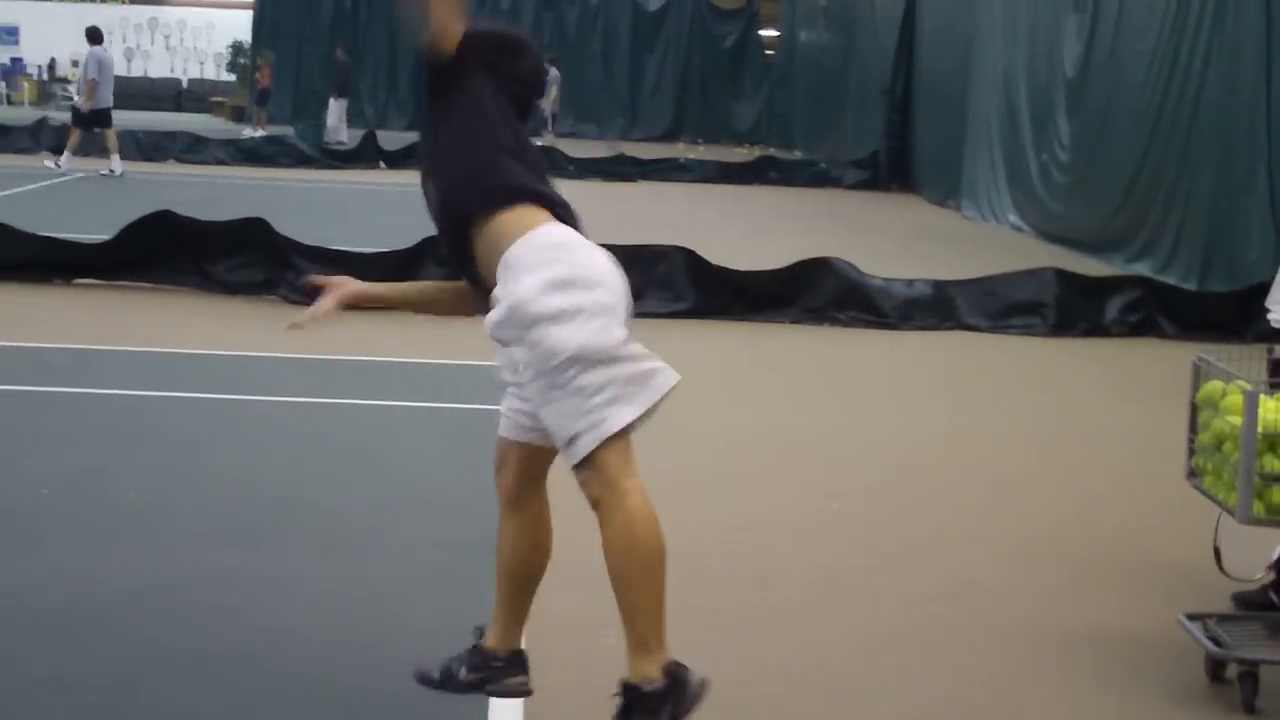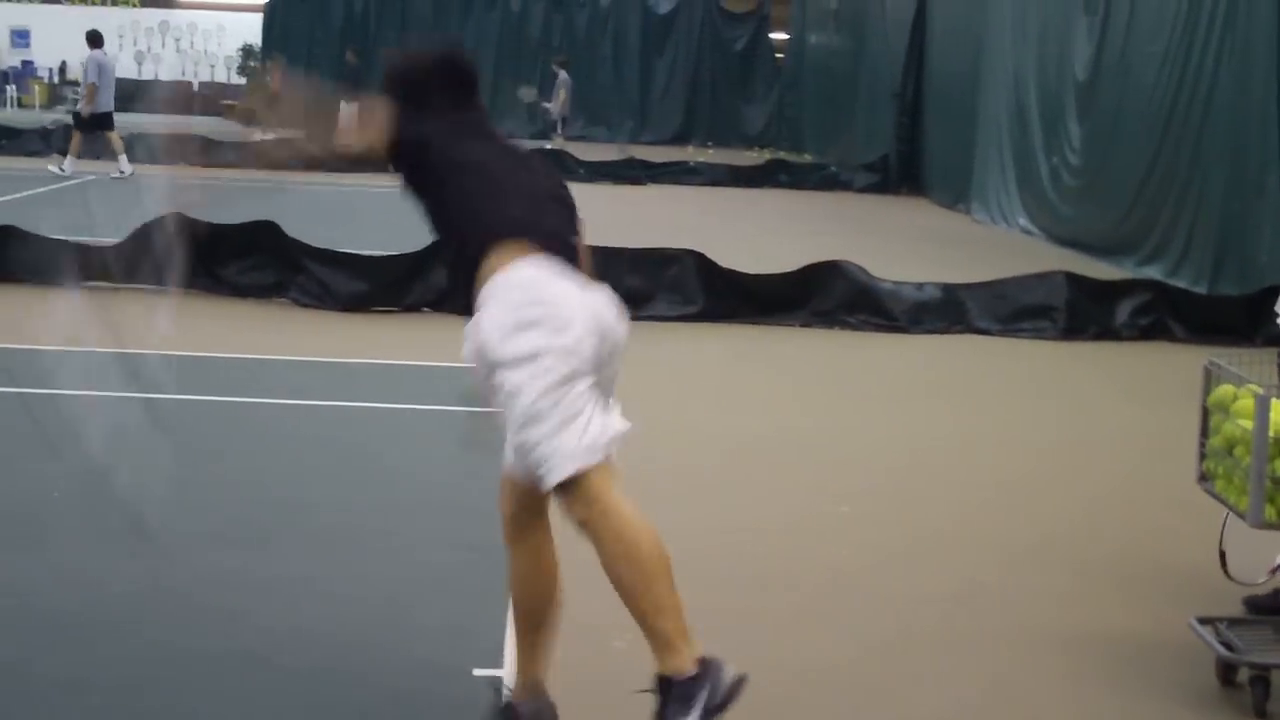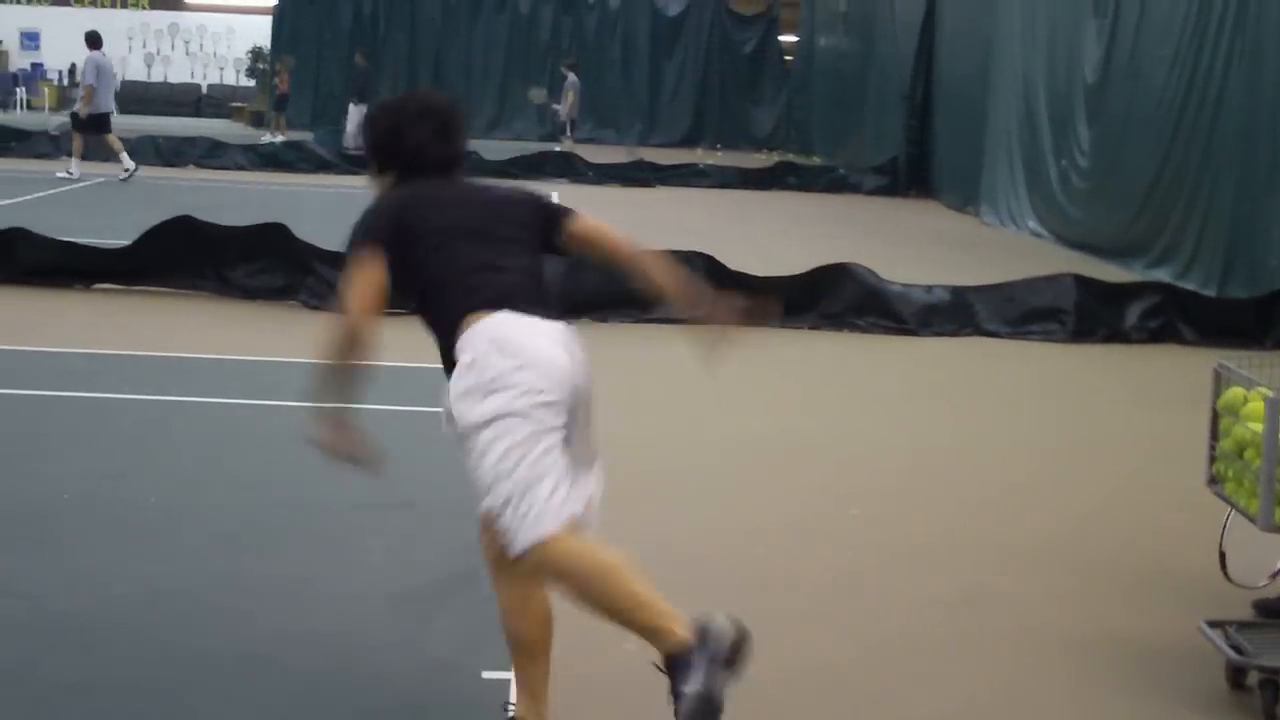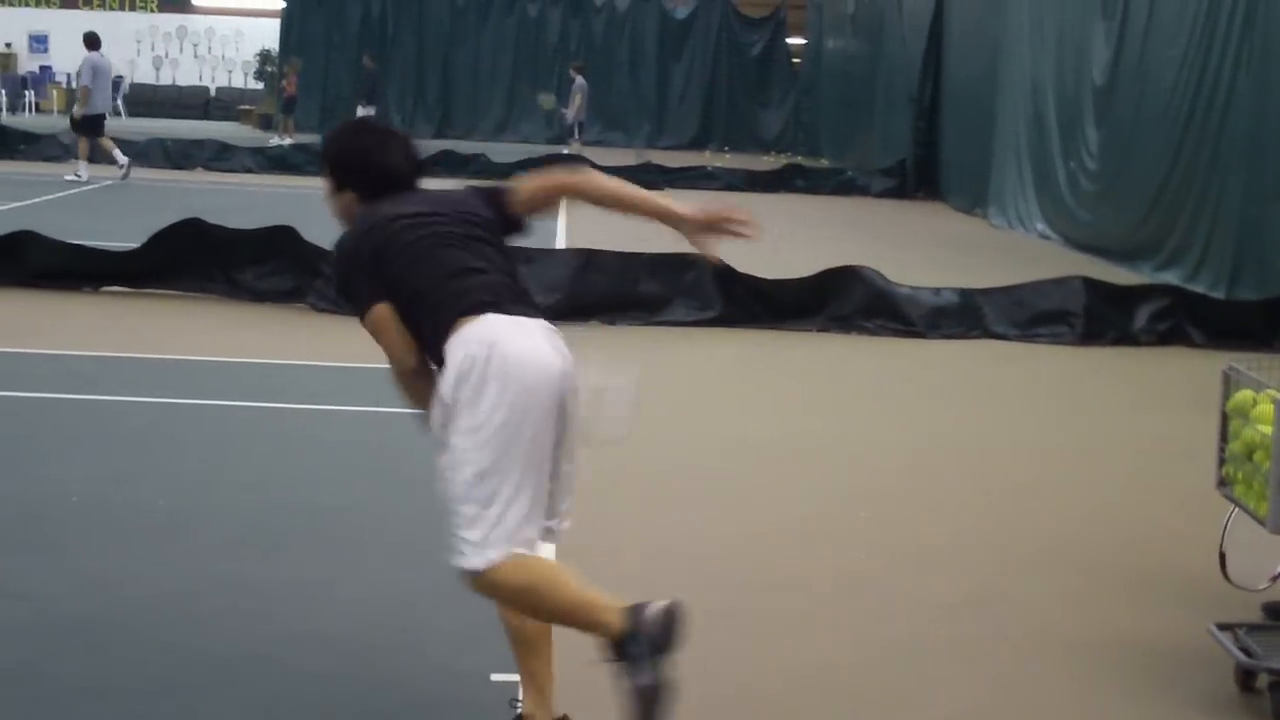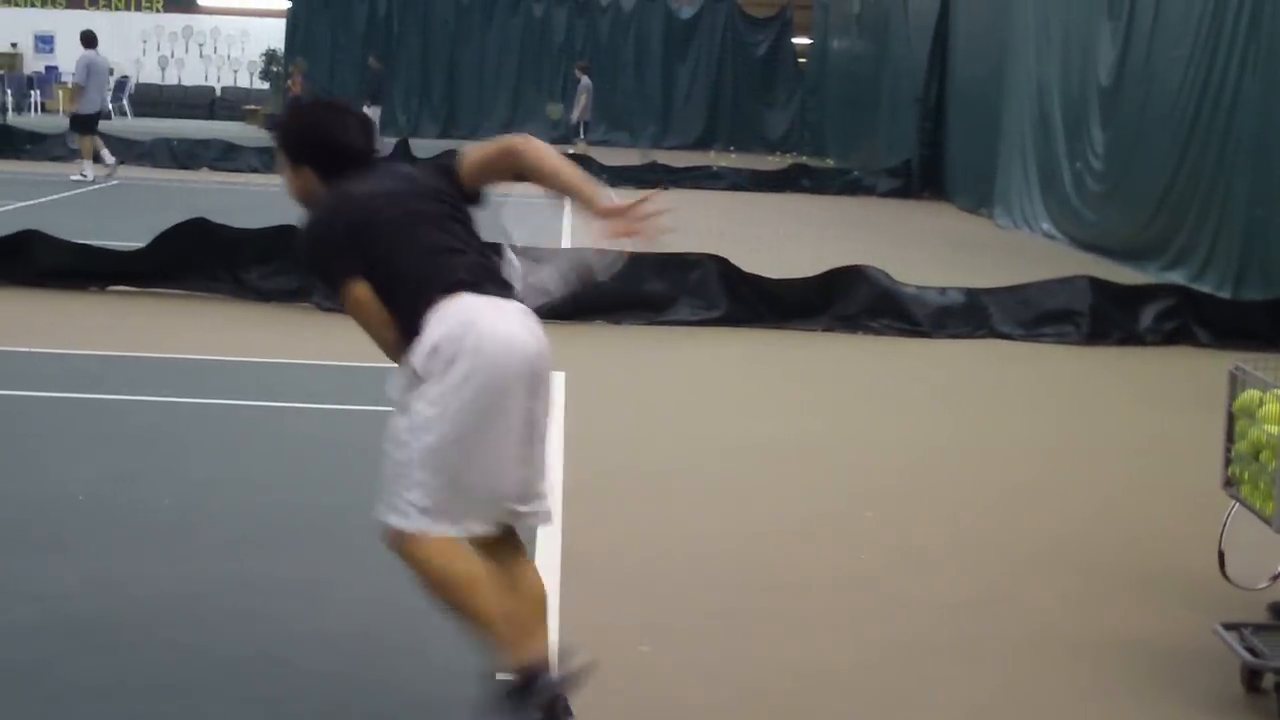
dt=0.1s
person 1, frame 1
left shoulder: (470, 91)
right shoulder: (493, 147)
right elbow: (476, 294)
right wrist: (363, 293)
left hip: (553, 274)
right hip: (534, 283)
left knee: (605, 471)
right knee: (520, 468)
right ankle: (500, 651)
person 1, frame 2
left shoulder: (427, 136)
right shoulder: (538, 173)
left elbow: (352, 136)
left hip: (526, 308)
right hip: (573, 309)
left knee: (590, 493)
right knee: (521, 507)
person 1, frame 3
left shoulder: (386, 217)
right shoulder: (514, 204)
left elbow: (355, 320)
right elbow: (617, 246)
left wrist: (332, 408)
right wrist: (694, 301)
left hip: (498, 355)
right hip: (556, 348)
left knee: (544, 540)
right knee: (506, 536)
left ankle: (691, 644)
person 1, frame 4
left shoulder: (355, 249)
right shoulder: (464, 202)
left elbow: (406, 359)
right elbow: (568, 180)
left wrist: (442, 420)
right wrist: (680, 216)
left hip: (491, 358)
right hip: (546, 350)
left knee: (489, 563)
right knee: (513, 545)
left ankle: (632, 628)
person 1, frame 5
left shoulder: (327, 226)
right shoulder: (419, 178)
left elbow: (387, 334)
right elbow: (520, 148)
right wrist: (603, 204)
left hip: (463, 339)
right hip: (519, 331)
left knee: (413, 530)
right knee: (491, 529)
left ankle: (528, 665)
